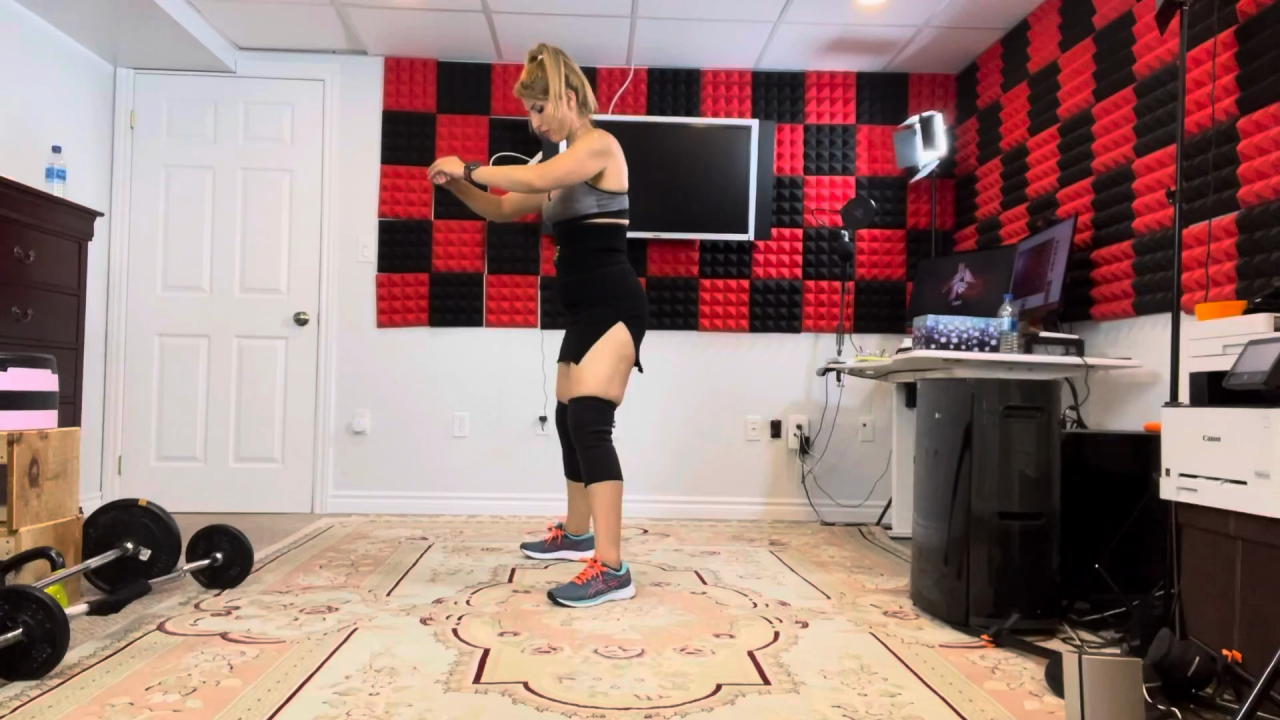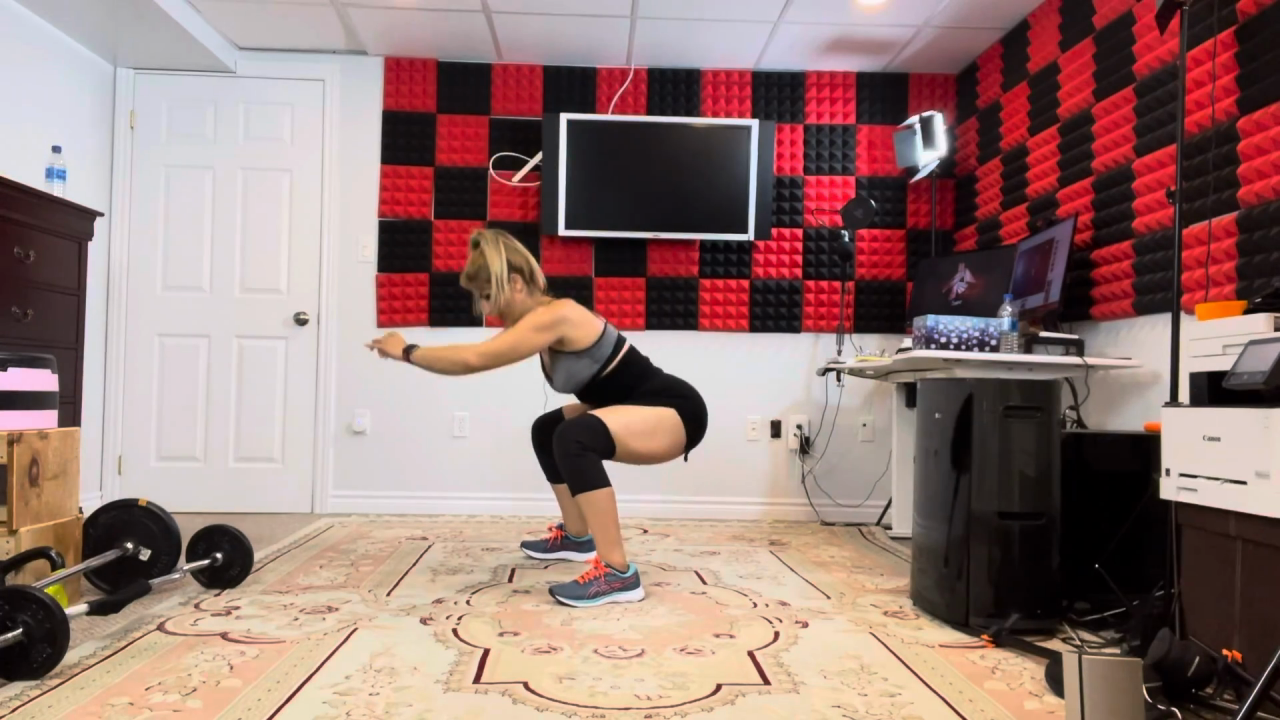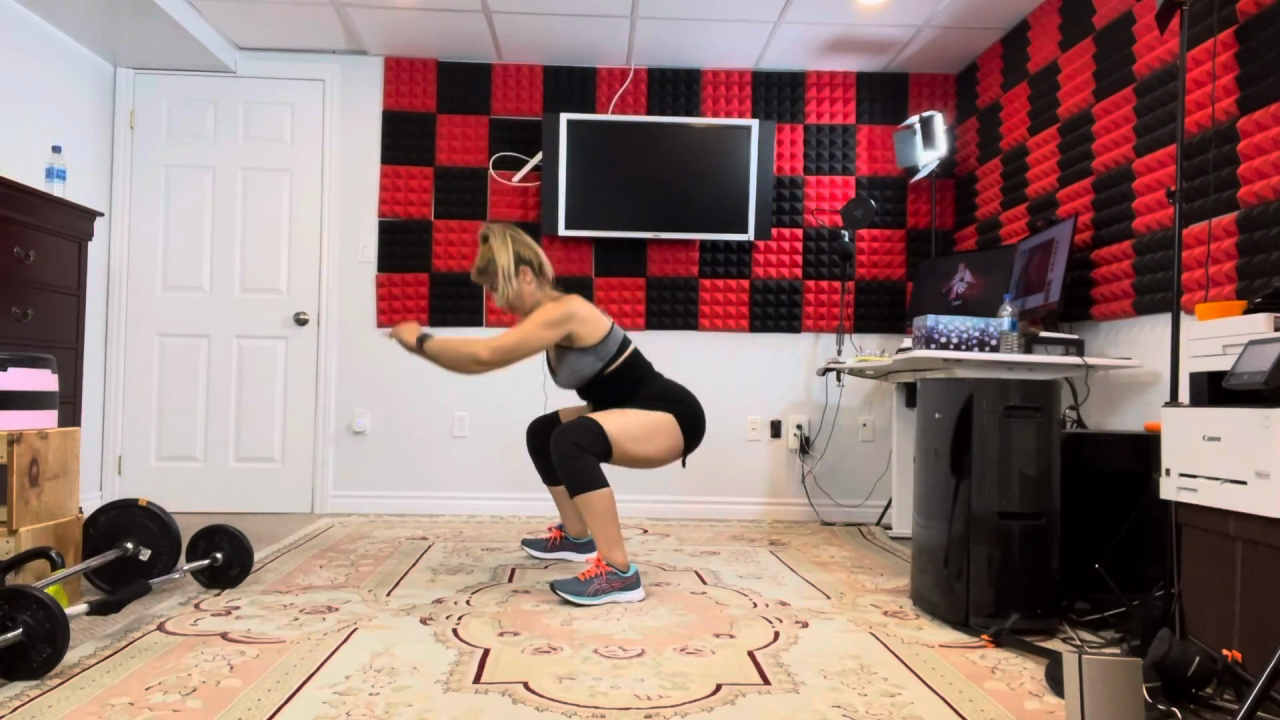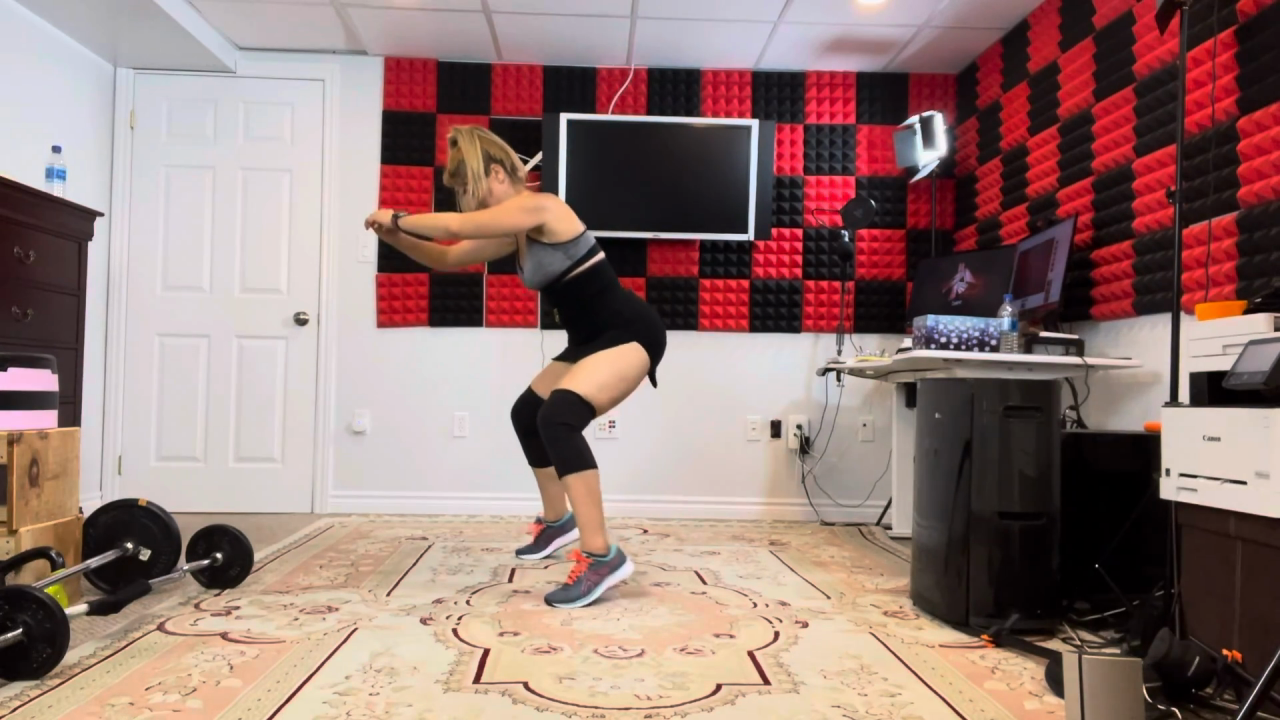
dt=1s
person 1, frame 1
left shoulder: (600, 145)
right shoulder: (565, 165)
left elbow: (533, 180)
right elbow: (504, 209)
left wrist: (468, 169)
right wrist: (458, 183)
left hip: (613, 306)
right hip: (587, 309)
left knee: (589, 425)
right knee: (570, 422)
left ankle: (611, 569)
right ankle: (576, 533)
person 1, frame 2
left shoulder: (556, 316)
right shoulder: (536, 322)
left elbow: (476, 358)
right elbow: (477, 357)
left wrist: (409, 351)
right wrist: (412, 352)
left hip: (675, 412)
right hip: (640, 408)
left knee: (574, 438)
right knee: (547, 432)
left ankle: (617, 572)
right ankle: (577, 535)
person 1, frame 3
left shoulder: (565, 312)
right shoulder: (544, 319)
left elbow: (488, 354)
right elbow: (484, 361)
left wrist: (424, 342)
right wrist: (424, 345)
left hip: (673, 416)
right hip: (639, 414)
left knee: (571, 441)
right knee: (541, 435)
left ankle: (619, 572)
right ankle: (577, 537)
person 1, frame 4
left shoulder: (539, 207)
right shoulder: (517, 230)
left elbow: (456, 226)
right elbow: (449, 257)
left wrist: (397, 220)
right wrist: (396, 234)
left hip: (631, 332)
right hip: (595, 337)
left knee: (559, 418)
right knee: (529, 413)
left ankle: (600, 555)
right ankle: (557, 522)
